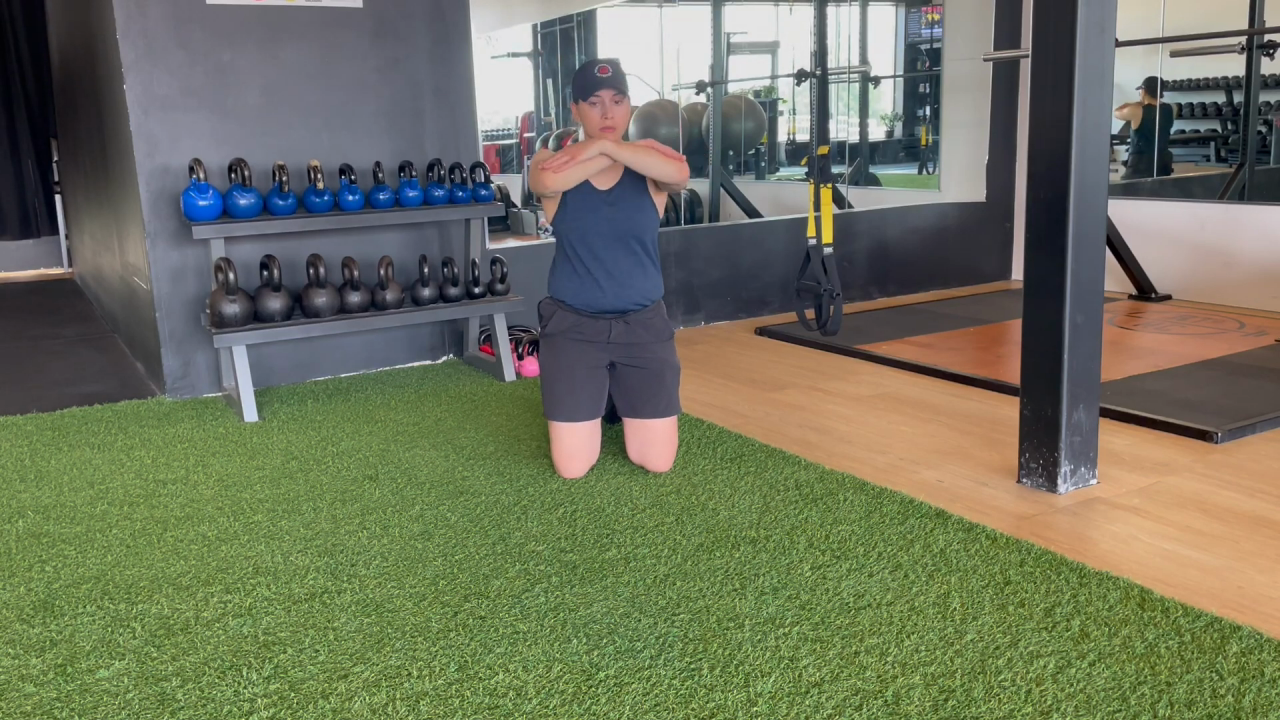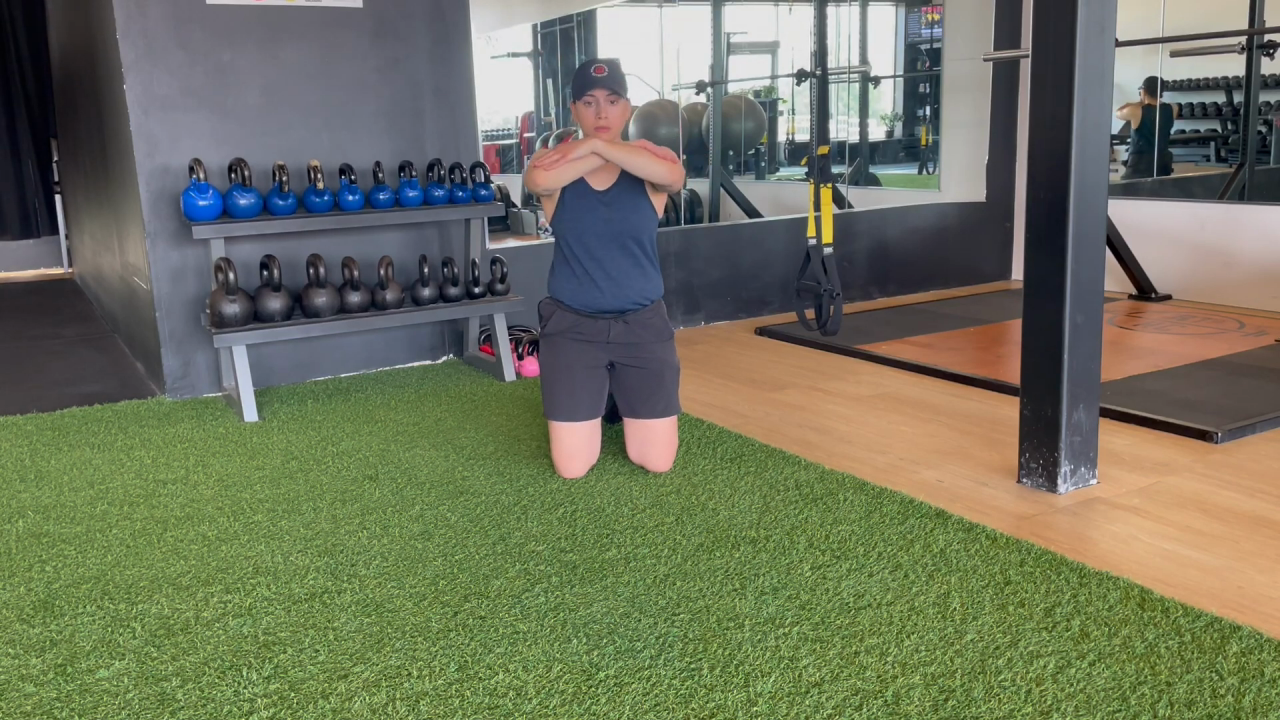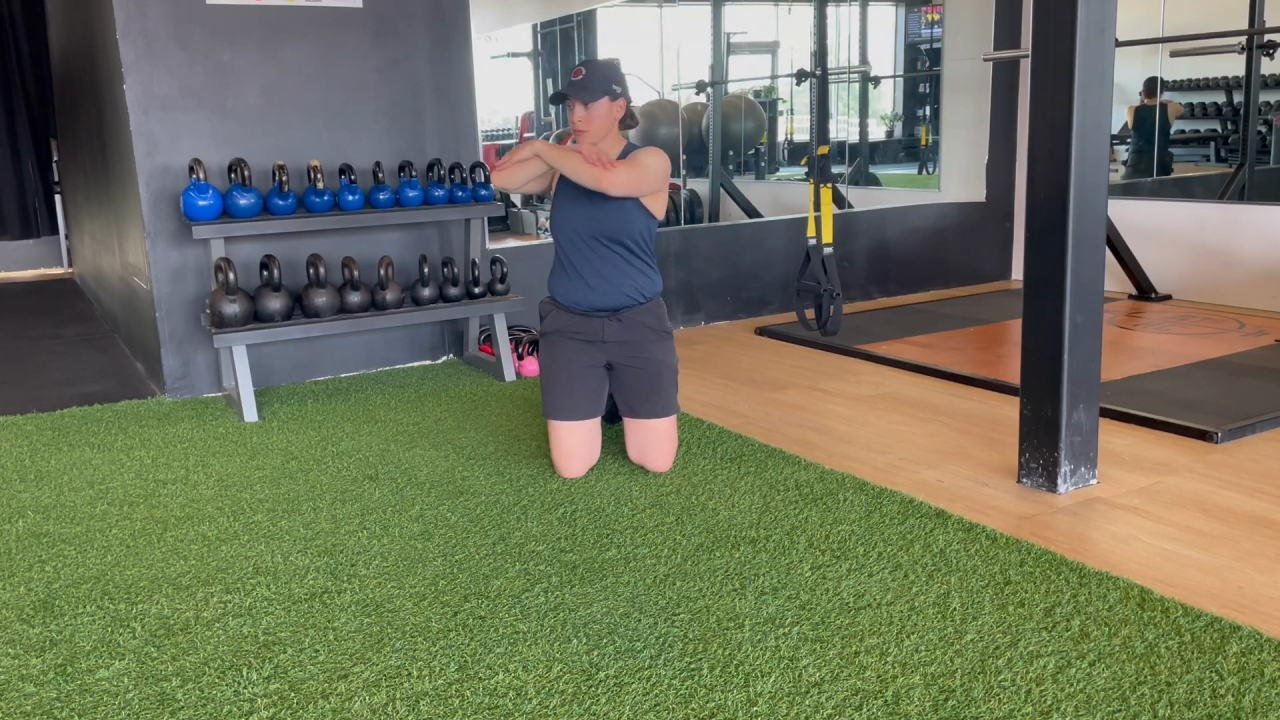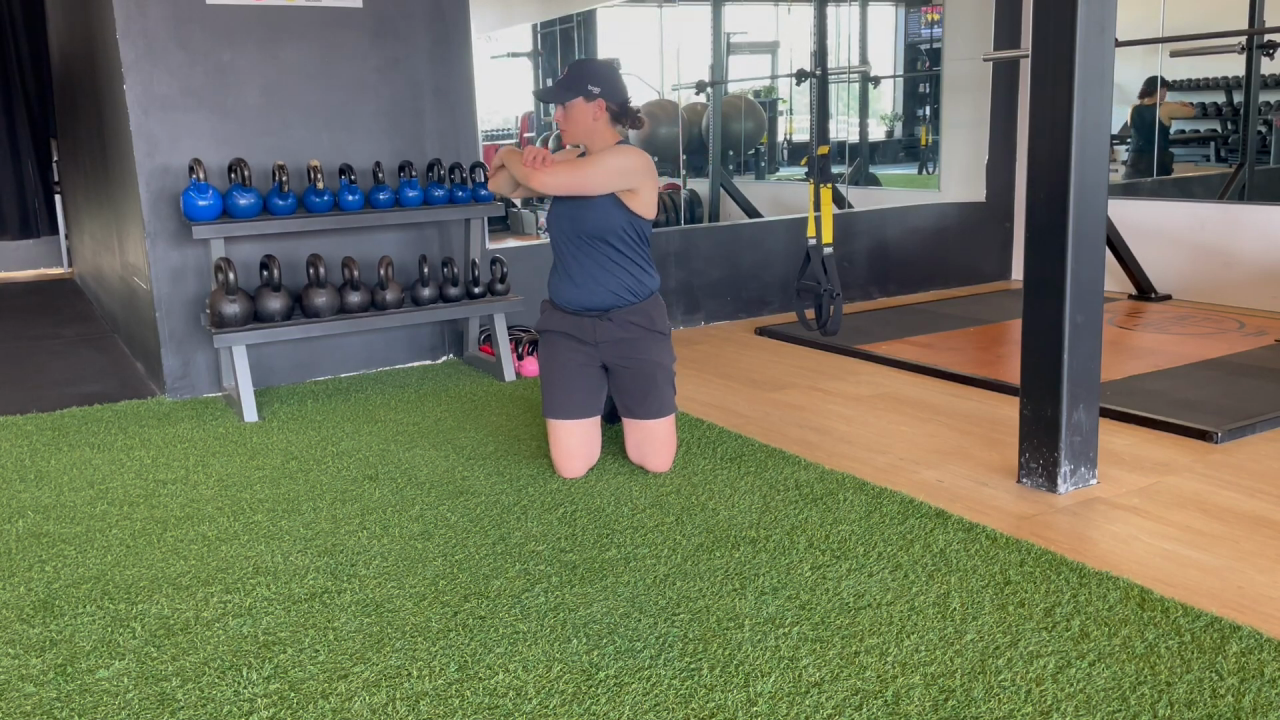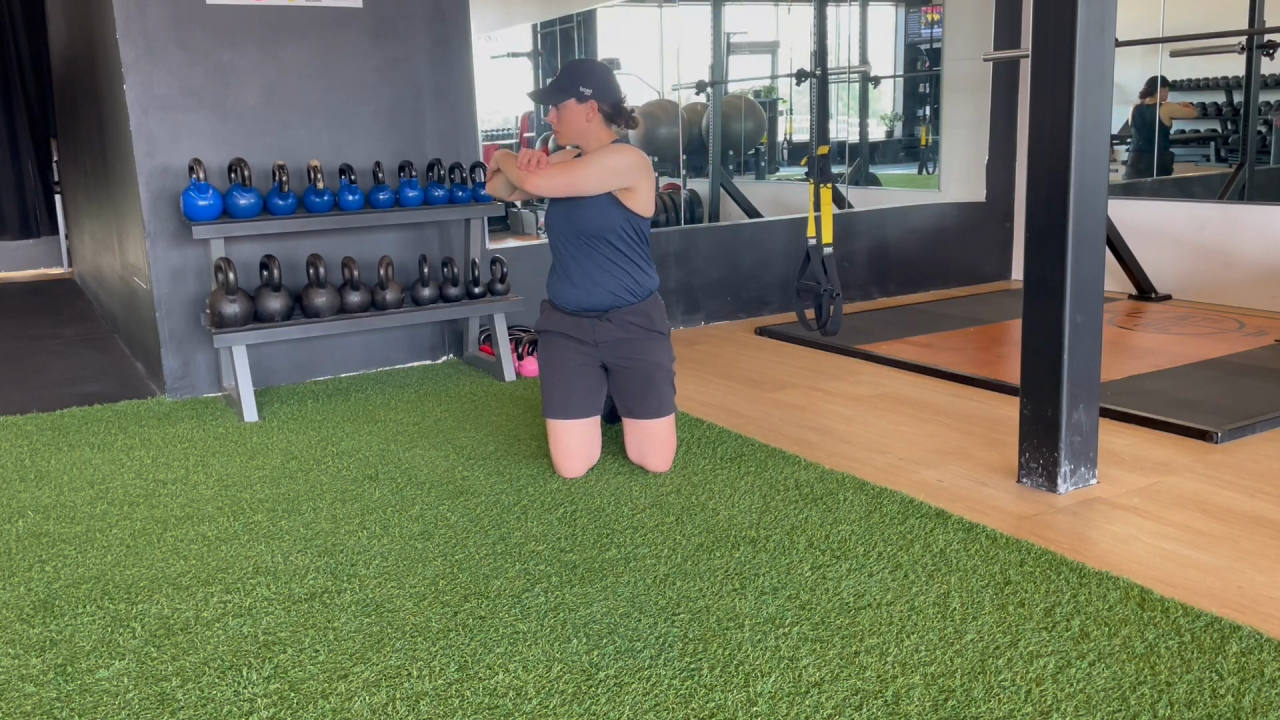
dt=0.4s
person 1, frame 1
left shoulder: (650, 167)
right shoulder: (552, 161)
left elbow: (679, 172)
right elbow: (550, 180)
left wrist: (604, 146)
right wrist: (630, 150)
left hip: (643, 326)
right hip: (573, 327)
left knee: (657, 464)
right knee: (572, 468)
left ankle: (620, 398)
right ankle: (595, 402)
person 1, frame 2
left shoulder: (653, 158)
right shoulder: (558, 160)
left elbow: (670, 174)
right elbow: (538, 179)
left wrist: (598, 146)
right wrist: (621, 153)
left hip: (642, 326)
right hip: (572, 327)
left knee: (657, 463)
right knee: (572, 468)
left ankle: (620, 397)
right ankle: (601, 398)
person 1, frame 3
left shoulder: (651, 162)
right shoulder: (563, 165)
left elbow: (607, 179)
right elbow: (502, 178)
left wrist: (543, 148)
right wrist: (554, 155)
left hip: (638, 326)
right hip: (570, 327)
left knee: (656, 463)
right knee: (571, 468)
left ankle: (619, 397)
right ankle: (599, 397)
person 1, frame 4
left shoulder: (631, 162)
right shoulder: (569, 161)
left elbow: (542, 180)
right elbow: (501, 186)
left wrist: (509, 153)
right wrist: (521, 159)
left hip: (634, 325)
right hip: (567, 326)
left knee: (655, 463)
right knee: (571, 468)
left ankle: (619, 395)
right ankle: (600, 398)
person 1, frame 5
left shoulder: (628, 161)
right shoulder: (566, 161)
left elbow: (538, 182)
right elbow: (499, 190)
left wrist: (504, 158)
right wrist: (519, 162)
left hip: (633, 324)
right hip: (566, 326)
left knee: (655, 463)
right knee: (571, 468)
left ankle: (618, 398)
right ankle: (598, 397)
